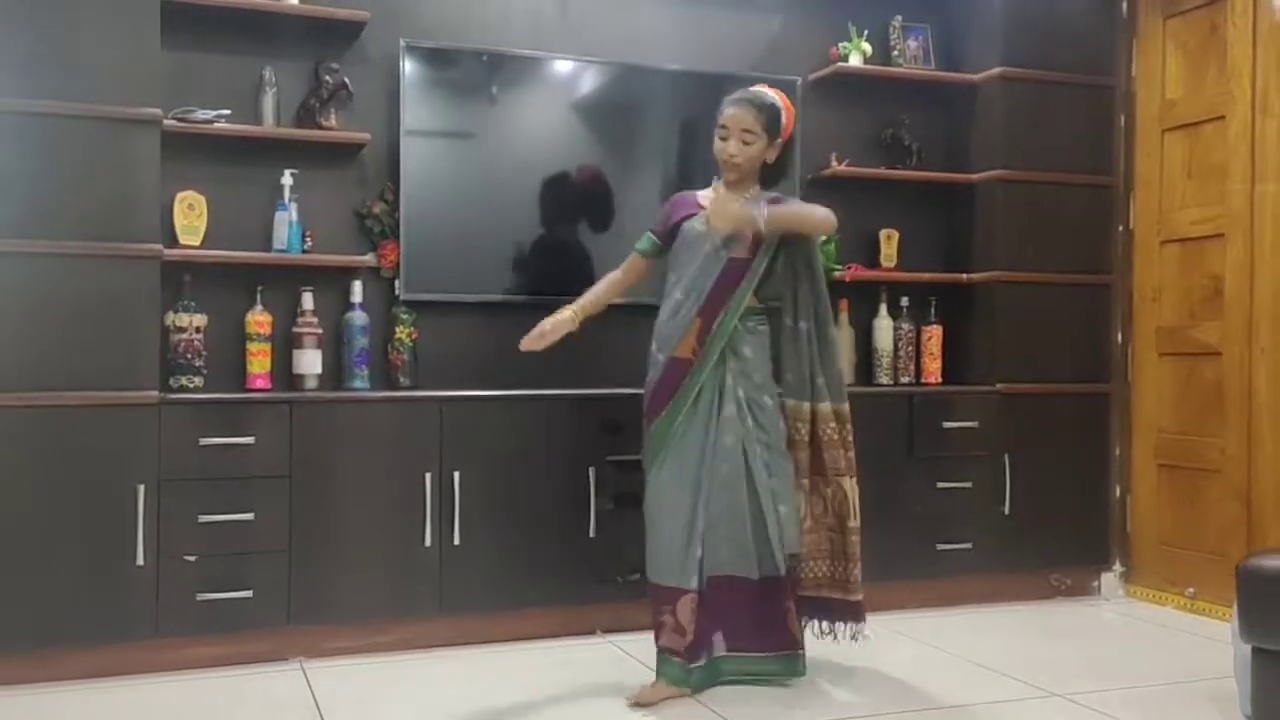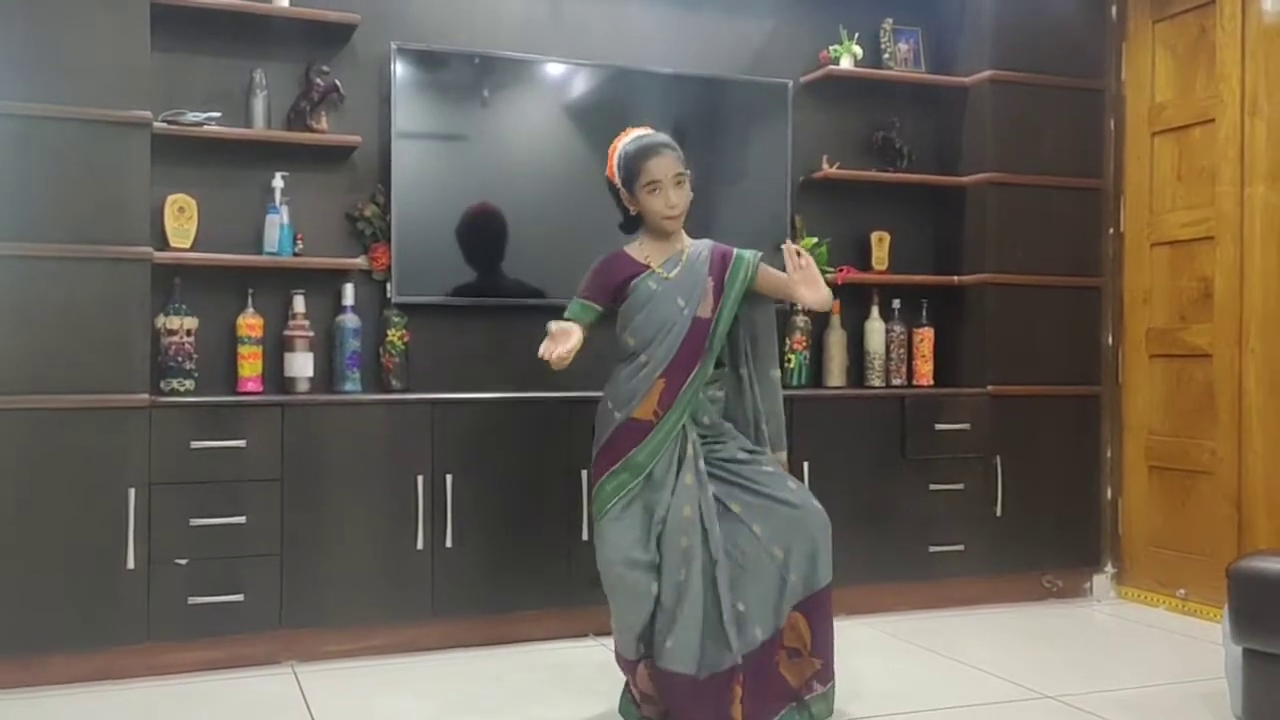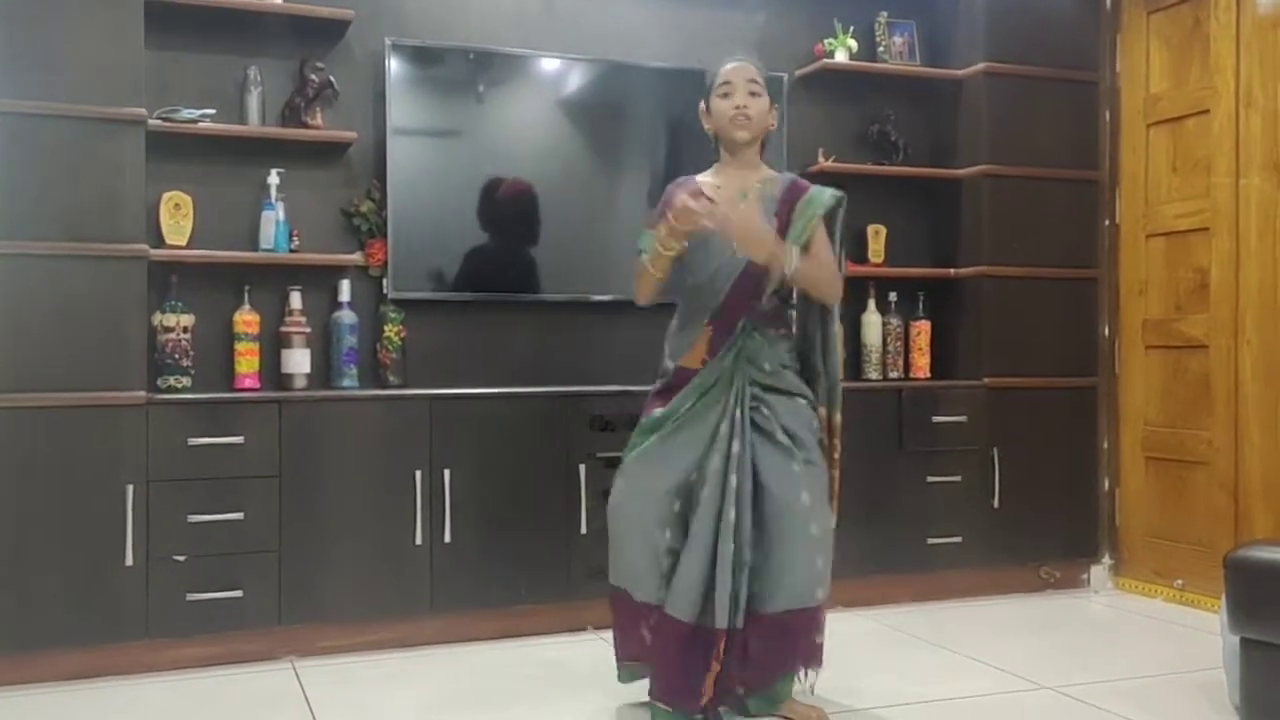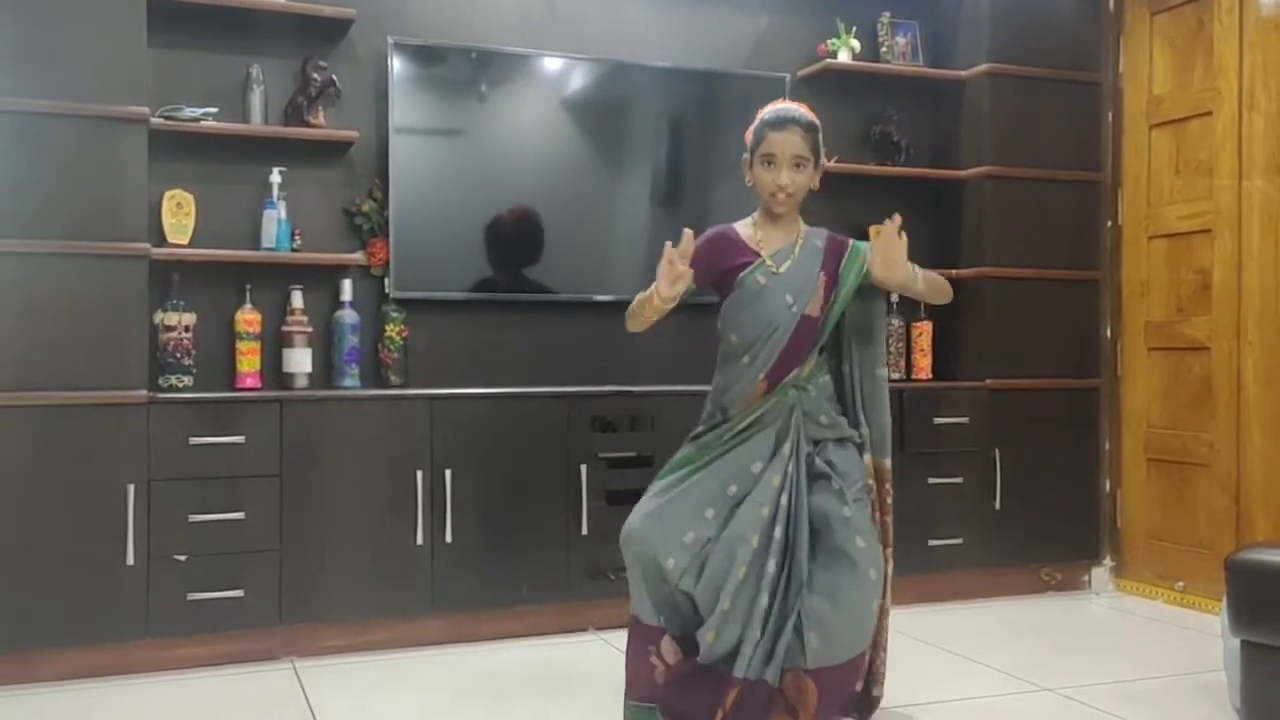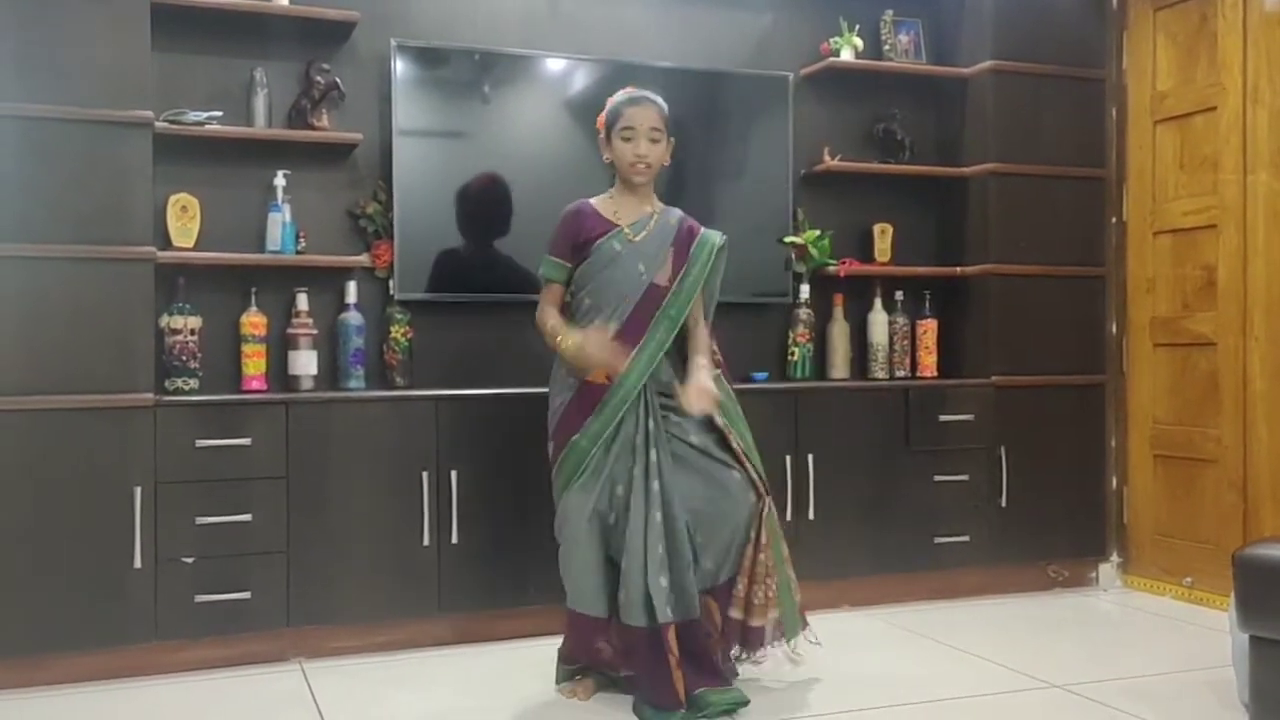
dt=1s
person 1, frame 1
left shoulder: (771, 213)
right shoulder: (683, 207)
left elbow: (825, 221)
right elbow: (629, 273)
left wrist: (750, 216)
right wrist: (572, 314)
left hip: (744, 376)
right hip: (680, 378)
left knee: (751, 498)
right knee: (678, 504)
left ankle: (748, 640)
right ankle: (682, 663)
person 1, frame 2
left shoulder: (723, 262)
right shoulder: (617, 269)
left elbow: (805, 289)
right elbow: (569, 337)
left wrist: (815, 293)
right wrist: (565, 340)
left hip: (711, 437)
right hip: (638, 445)
left knee: (800, 523)
right knee: (634, 568)
person 1, frame 3
left shoulder: (798, 198)
right shoulder: (683, 195)
left elbow: (828, 288)
right elbow: (644, 286)
left wrist: (769, 246)
right wrist: (672, 234)
left hip: (772, 385)
right hip: (694, 385)
left knee: (788, 524)
right knee: (643, 508)
person 1, frame 4
left shoulder: (838, 253)
right shoulder: (722, 245)
left elbow: (941, 293)
right elbow: (636, 321)
left wrist: (900, 273)
right wrist: (662, 294)
left hip: (819, 439)
right hip: (736, 436)
left knee: (844, 576)
right knee: (654, 540)
person 1, frame 5
left shoulder: (686, 233)
right shoulder: (580, 220)
left elbow: (696, 320)
right elbow: (547, 309)
left wrist: (702, 375)
right wrist: (574, 343)
left hip: (659, 397)
right hip: (590, 398)
left knee: (726, 499)
right knee: (596, 522)
left ankle: (690, 664)
right ankle: (596, 658)
